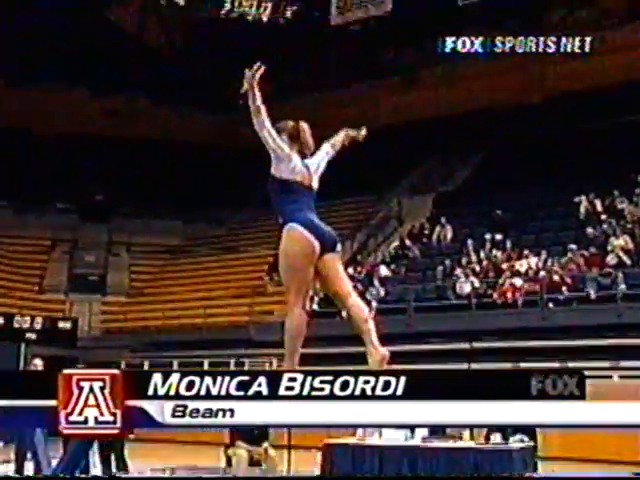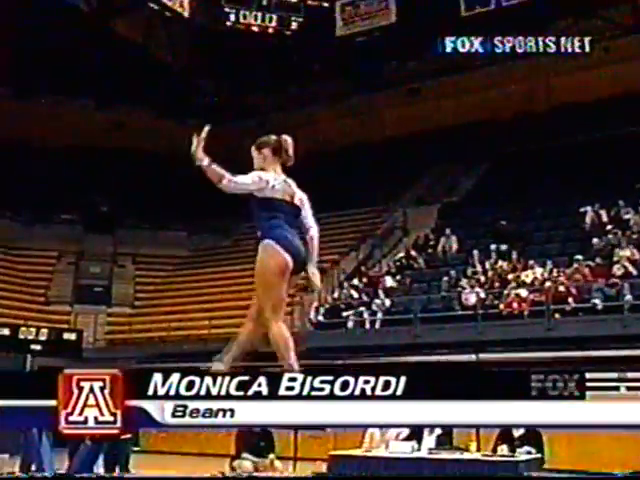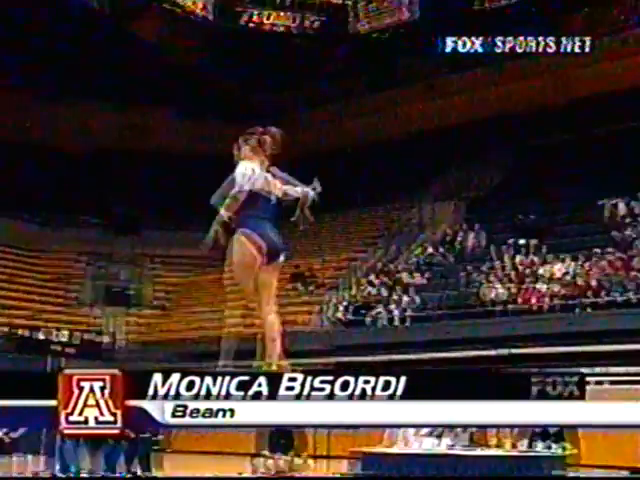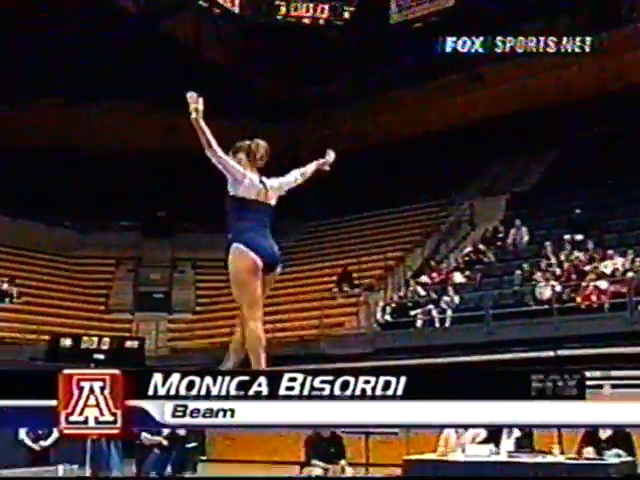
dt=0.5s
person 1, frame 1
left shoulder: (285, 159)
right shoulder: (311, 165)
left elbow: (262, 125)
right elbow: (331, 145)
left wrist: (252, 89)
right wrist: (348, 134)
left hip: (300, 233)
right hip: (324, 234)
left knee: (295, 304)
right knee: (346, 295)
left ankle: (290, 369)
right ankle: (375, 349)
person 1, frame 2
left shoulder: (263, 178)
right shoulder: (296, 189)
left elbow: (228, 182)
right elbow: (311, 229)
left wrist: (200, 157)
right wrist: (312, 265)
left hip: (276, 248)
right hip: (296, 251)
left knee: (273, 318)
right knee: (257, 315)
right ankle: (224, 363)
person 1, frame 3
left shoulder: (246, 168)
right shoulder: (274, 177)
left elbow: (240, 191)
right elbow: (304, 191)
left wrist: (220, 219)
right wrist: (308, 192)
left hip: (250, 237)
right hip: (274, 243)
right knee: (268, 308)
right ankle: (271, 364)
person 1, frame 4
left shoulder: (241, 178)
right shoulder: (271, 185)
left elbow: (215, 152)
right elbow: (299, 174)
left wrist: (198, 122)
right wrist: (321, 162)
left hip: (246, 250)
right hip: (270, 252)
left knee: (251, 317)
right knee: (247, 316)
left ankle: (260, 373)
right ankle: (231, 366)
